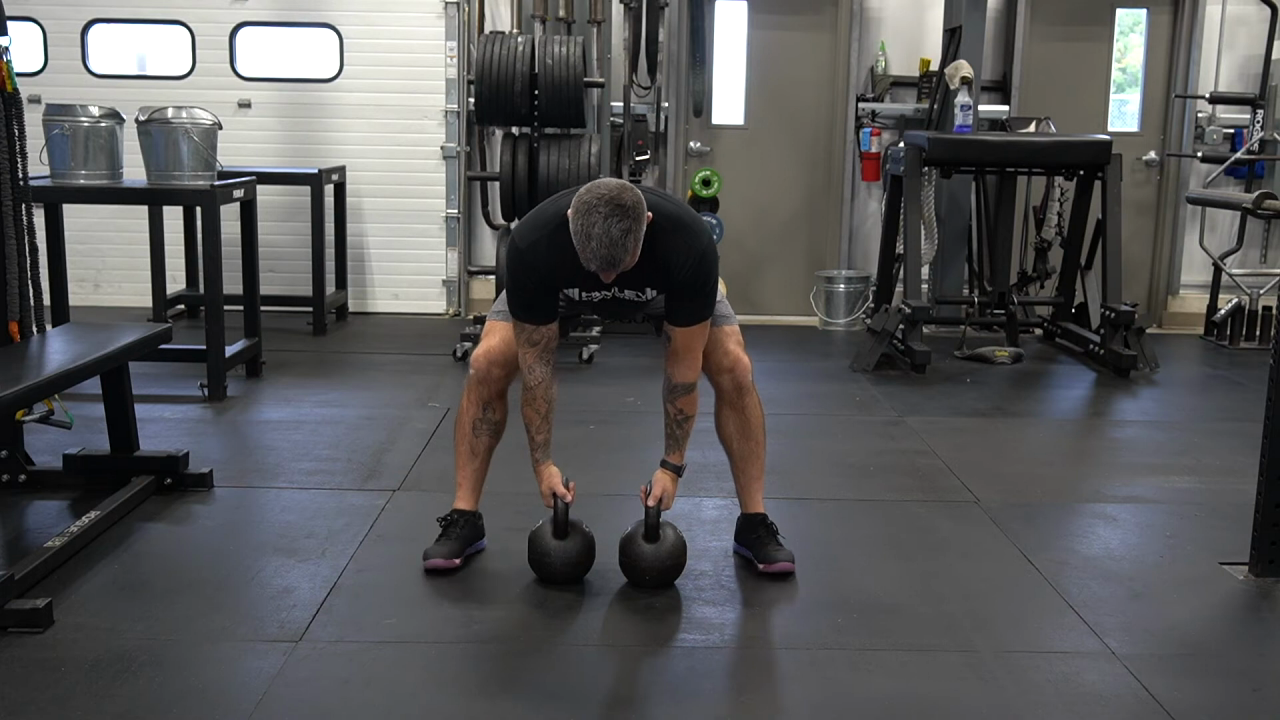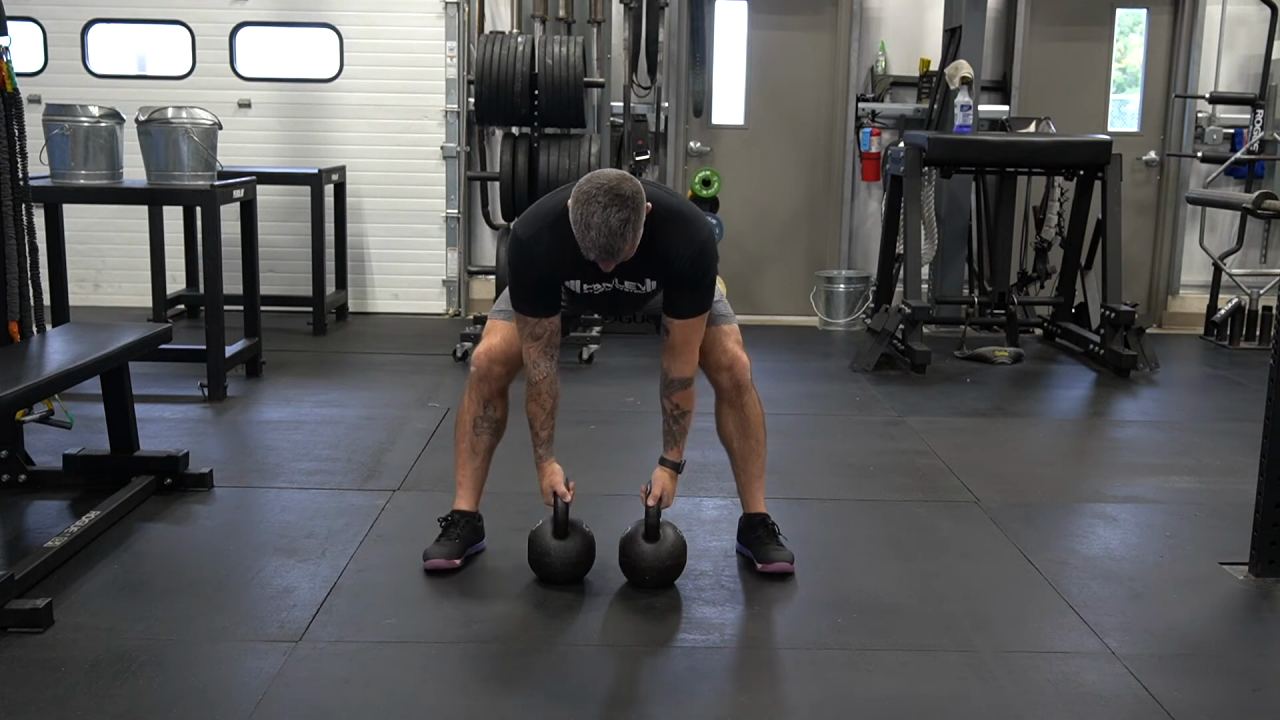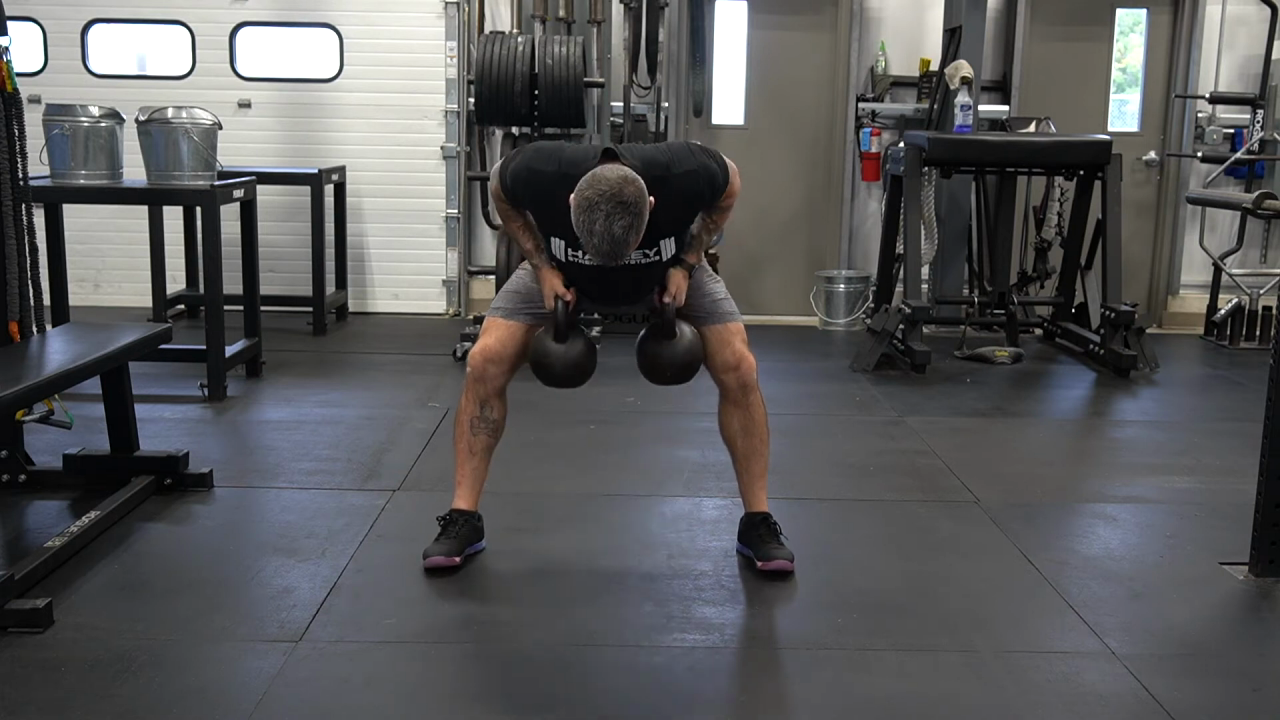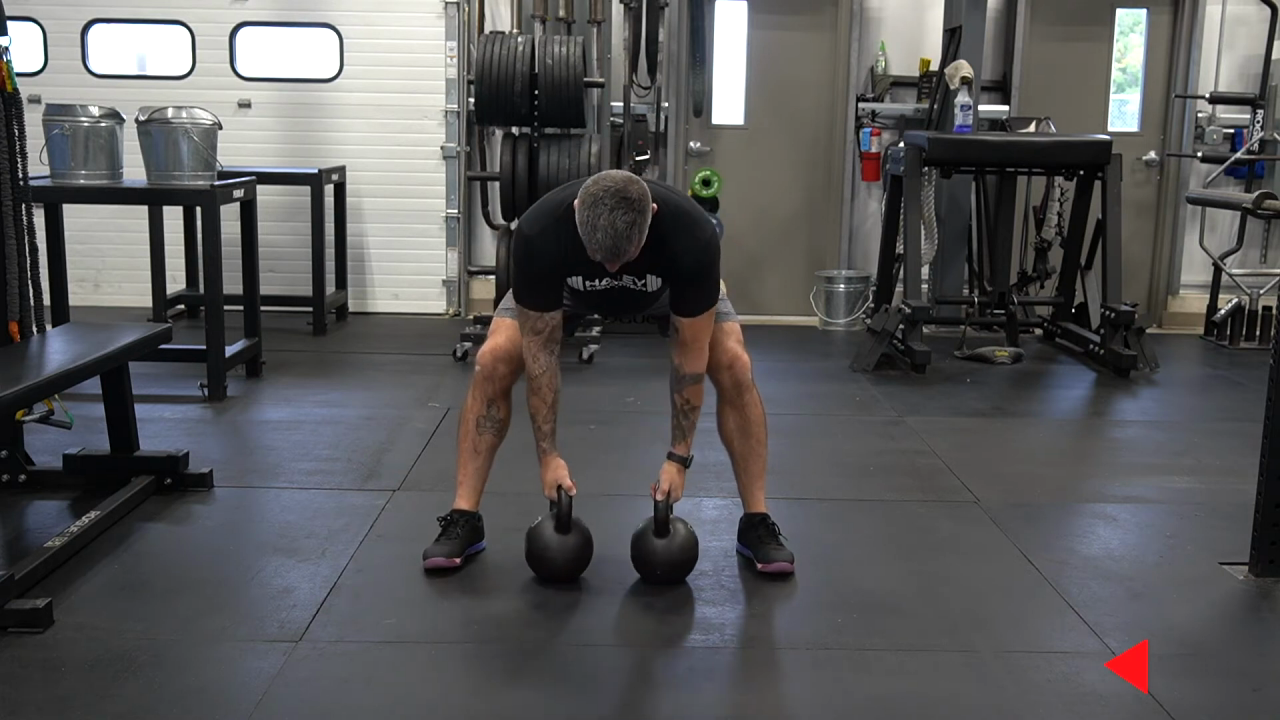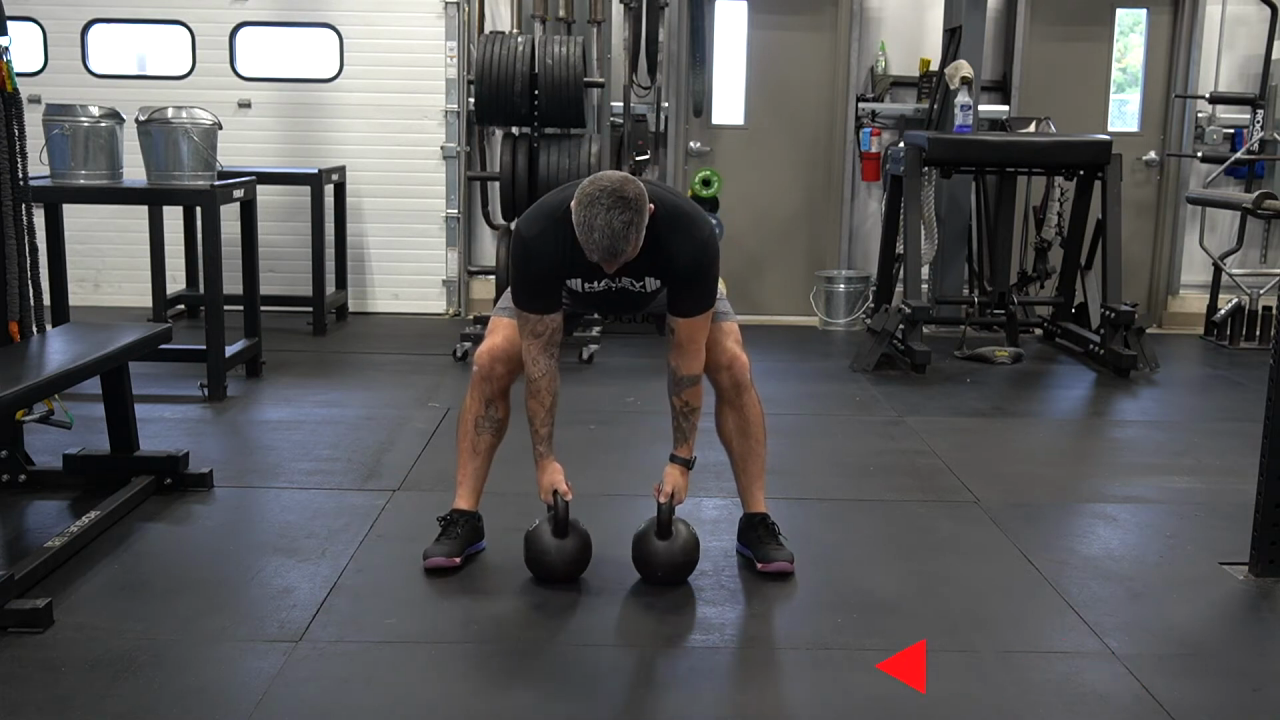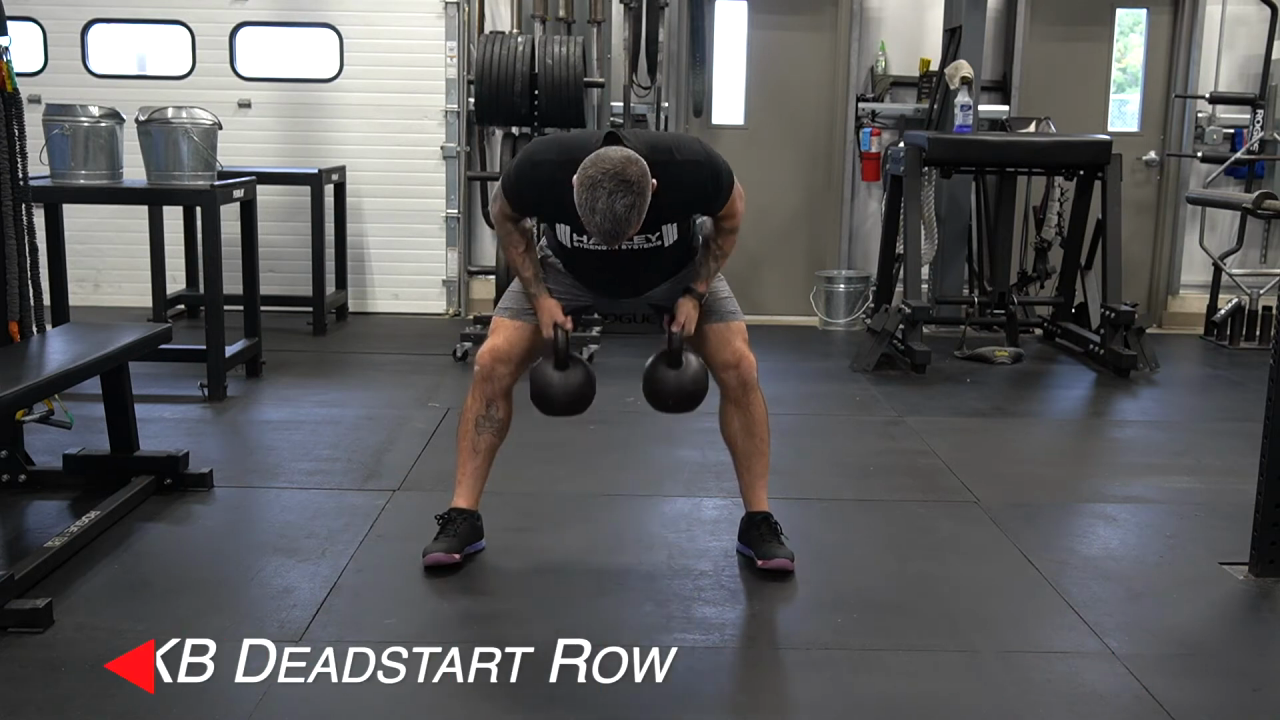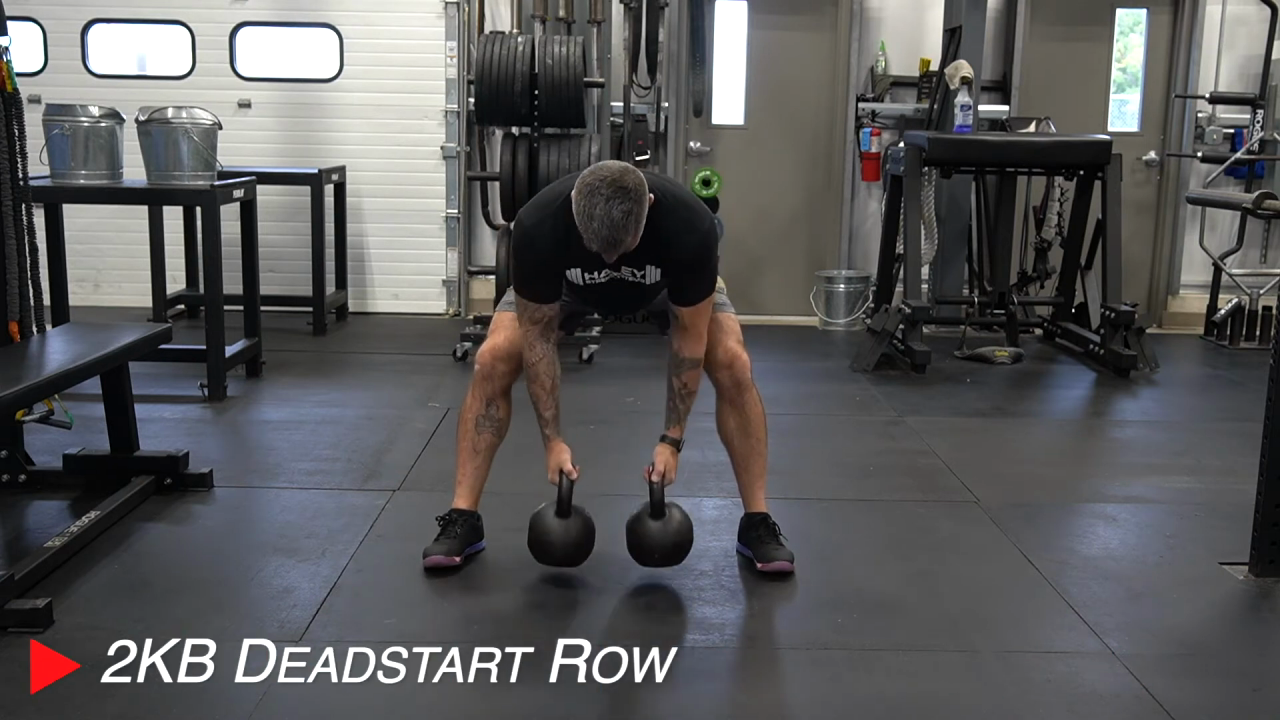
dt=0.7s
person 1, frame 1
left shoulder: (689, 245)
right shoulder: (533, 245)
left elbow: (684, 362)
right elbow: (535, 360)
left wrist: (672, 464)
right wrist: (542, 462)
left hip: (663, 282)
right hip: (560, 284)
left knee: (734, 370)
right knee: (487, 366)
left ankle: (755, 523)
right ankle: (464, 518)
person 1, frame 2
left shoulder: (688, 237)
right shoulder: (534, 238)
left elbow: (680, 357)
right elbow: (540, 356)
left wrist: (671, 461)
right wrist: (544, 458)
left hip: (660, 281)
right hip: (563, 282)
left knee: (733, 369)
right knee: (488, 363)
left ankle: (756, 523)
right ankle: (464, 520)
person 1, frame 3
left shoulder: (687, 174)
right shoulder: (537, 173)
left elbow: (729, 185)
right elbow: (501, 192)
left wrist: (687, 261)
right wrist: (541, 265)
left hip: (666, 272)
right hip: (562, 272)
left knee: (739, 369)
right knee: (484, 363)
left ankle: (758, 522)
right ankle: (462, 518)
person 1, frame 4
left shoulder: (691, 235)
right shoulder: (539, 232)
left elbow: (691, 351)
right elbow: (540, 348)
left wrist: (678, 457)
right wrist: (548, 454)
left hip: (664, 282)
right hip: (569, 283)
left knee: (734, 367)
right knee: (494, 362)
left ankle: (757, 523)
right ankle: (463, 519)
person 1, frame 5
left shoulder: (691, 235)
right shoulder: (537, 234)
left elbow: (687, 352)
right elbow: (539, 352)
left wrist: (681, 459)
right wrist: (544, 458)
left hip: (665, 281)
right hip: (565, 281)
left knee: (733, 368)
right knee: (490, 363)
left ankle: (757, 523)
right ankle: (463, 519)
person 1, frame 6
left shoulder: (693, 167)
right shoulder: (540, 166)
left elbow: (731, 215)
right elbow: (505, 215)
left wrist: (696, 293)
right wrist: (538, 295)
left hip: (672, 268)
right hip: (567, 267)
left knee: (739, 368)
right knee: (493, 363)
left ankle: (758, 522)
right ankle: (462, 517)
person 1, frame 7
left shoulder: (690, 225)
right shoulder: (538, 226)
left elbow: (690, 338)
right elbow: (537, 337)
left wrist: (672, 440)
right wrist: (553, 440)
left hip: (664, 280)
right hip: (568, 282)
left knee: (733, 366)
right knee: (493, 361)
left ankle: (757, 523)
right ankle: (462, 519)
